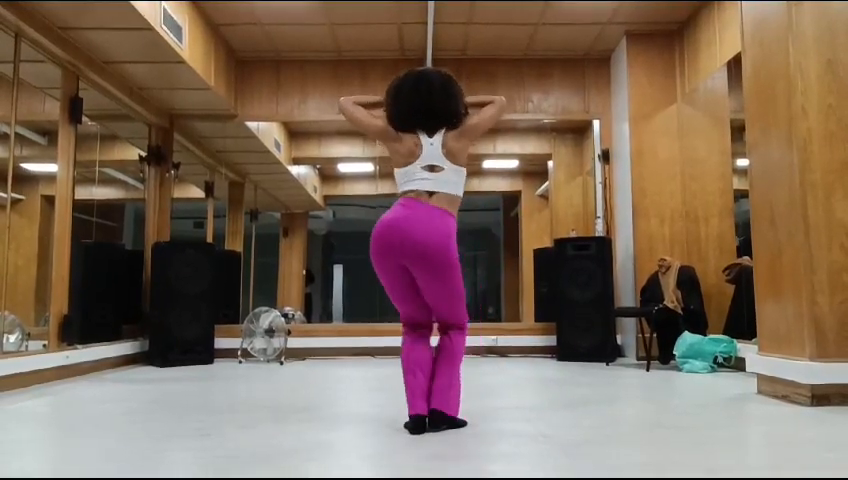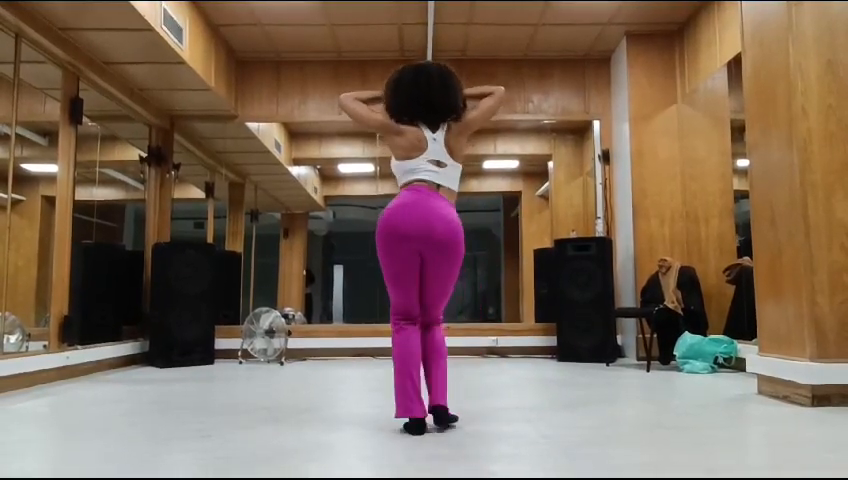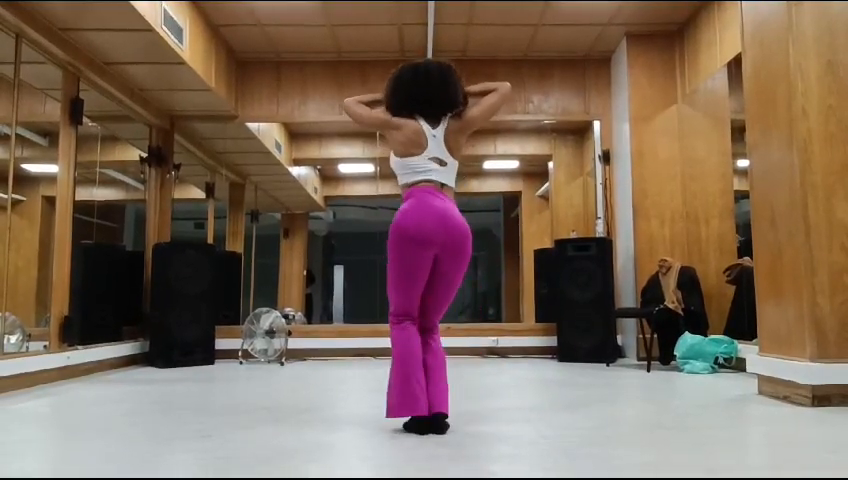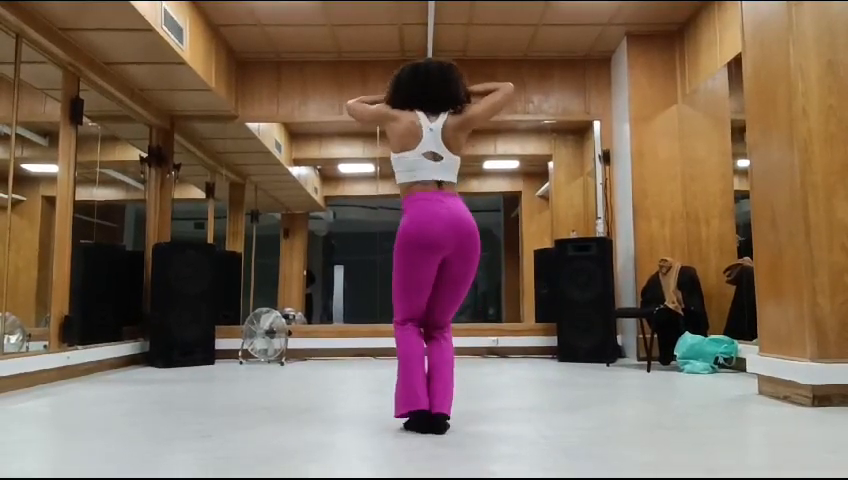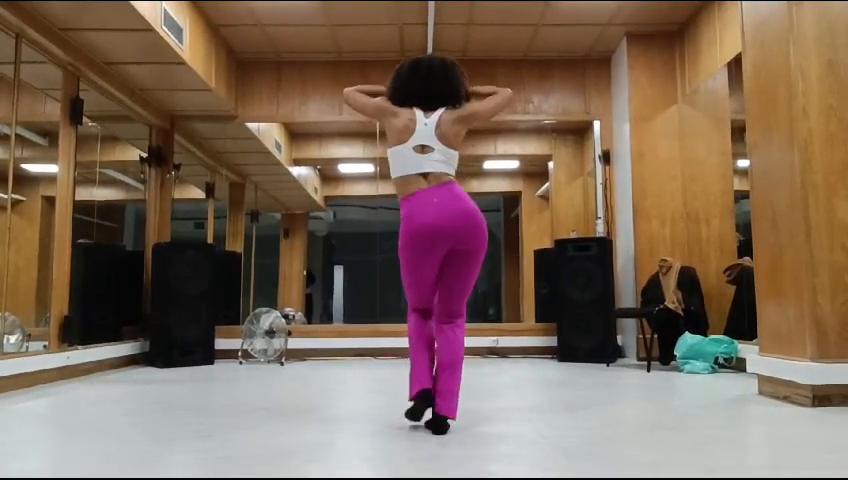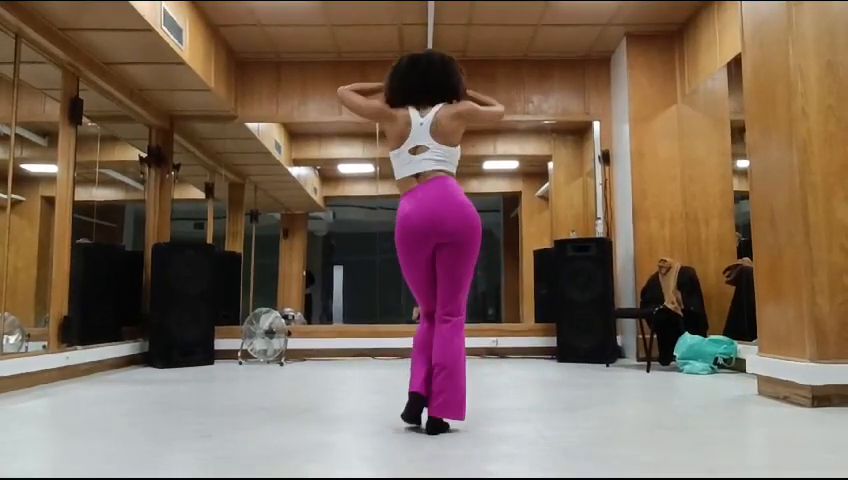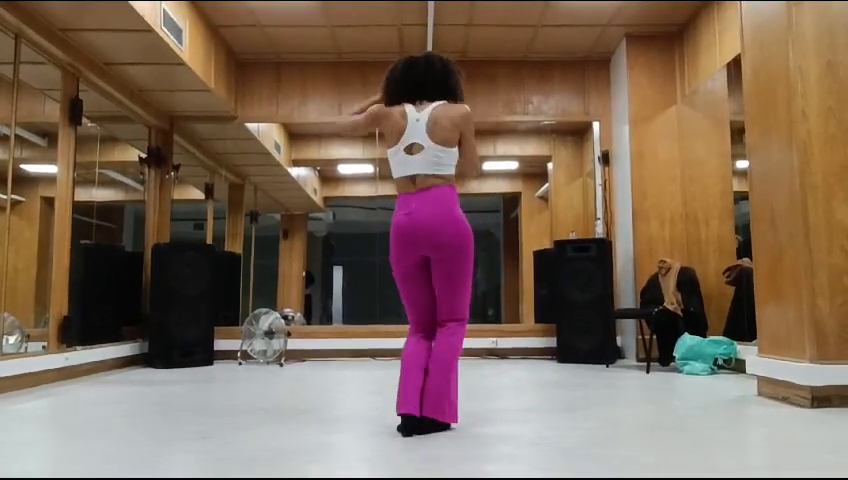
dt=0.2s
person 1, frame 1
left shoulder: (397, 139)
right shoulder: (459, 136)
left elbow: (346, 104)
right elbow: (499, 103)
left wrist: (386, 99)
right wrist: (460, 101)
left hip: (391, 230)
right hip: (435, 237)
left knee: (415, 325)
right knee: (453, 326)
left ankle: (418, 412)
right ankle: (442, 409)
person 1, frame 2
left shoulder: (397, 131)
right shoulder: (459, 130)
left elbow: (346, 100)
right elbow: (498, 92)
left wrist: (385, 94)
right wrist: (458, 93)
left hip: (402, 217)
right hip: (446, 226)
left knee: (405, 318)
right knee: (431, 320)
left ankle: (414, 413)
right ankle: (439, 404)
person 1, frame 3
left shoulder: (397, 126)
right shoulder: (458, 127)
left elbow: (350, 104)
right elbow: (504, 88)
left wrist: (387, 96)
right wrist: (463, 91)
left hip: (415, 219)
right hip: (456, 226)
left knee: (404, 319)
right knee: (428, 324)
left ankle: (416, 412)
right ankle: (438, 411)
person 1, frame 4
left shoulder: (396, 119)
right shoulder: (459, 123)
left elbow: (352, 105)
right elbow: (507, 89)
left wrist: (390, 97)
right wrist: (467, 91)
left hip: (421, 223)
right hip: (462, 223)
left knee: (407, 322)
right knee: (439, 325)
left ankle: (417, 407)
right ankle: (439, 411)
person 1, frame 5
left shoulder: (394, 115)
right shoulder: (456, 118)
left elbow: (349, 94)
right elbow: (505, 94)
left wrist: (390, 92)
right wrist: (466, 91)
left hip: (420, 221)
right hip: (463, 214)
left knee: (420, 311)
right knee: (451, 318)
left ankle: (422, 389)
right ankle: (442, 411)
person 1, frame 6
left shoulder: (392, 116)
right shoulder: (456, 113)
left elbow: (344, 93)
right elbow: (499, 110)
left wrist: (386, 87)
right wrist: (462, 92)
left hip: (412, 219)
right hip: (455, 209)
left knee: (430, 313)
right knee: (450, 314)
left ankle: (418, 393)
right ankle: (439, 413)
person 1, frame 7
left shoulder: (387, 114)
right shoulder: (457, 114)
left elbow: (345, 127)
right elbow: (470, 169)
left wrist: (381, 99)
left hip: (405, 224)
right hip: (446, 218)
left knee: (421, 327)
right knee: (451, 321)
left ankle: (409, 412)
right ankle: (433, 412)
